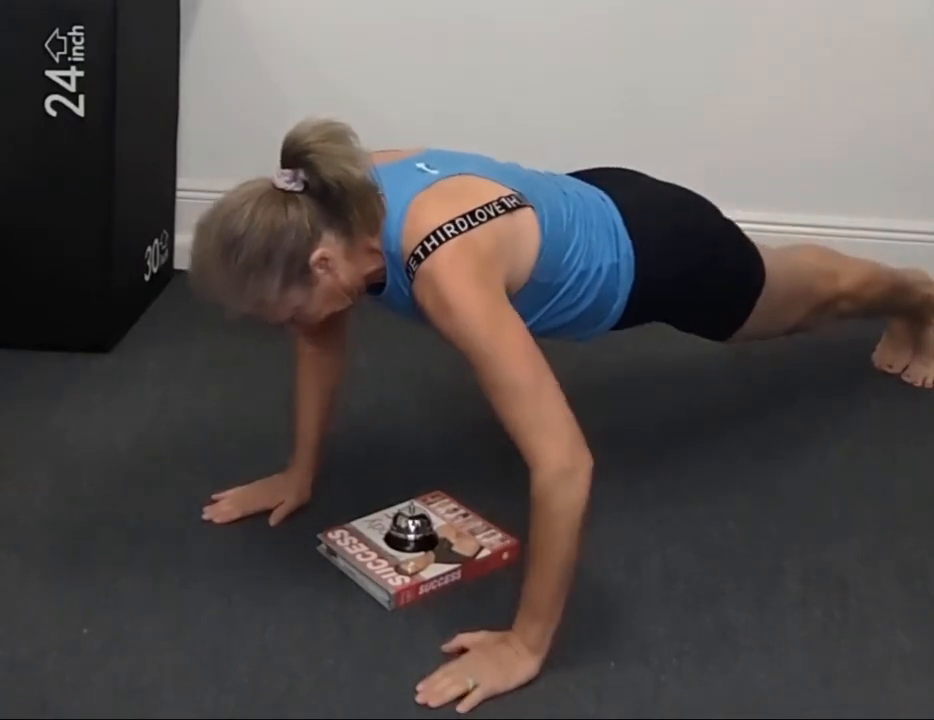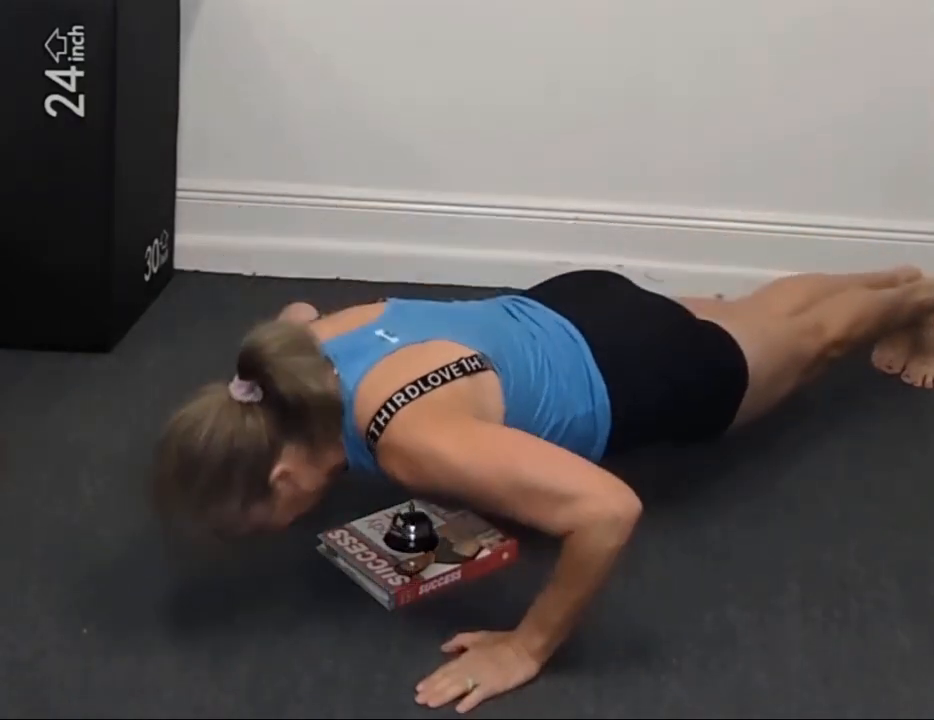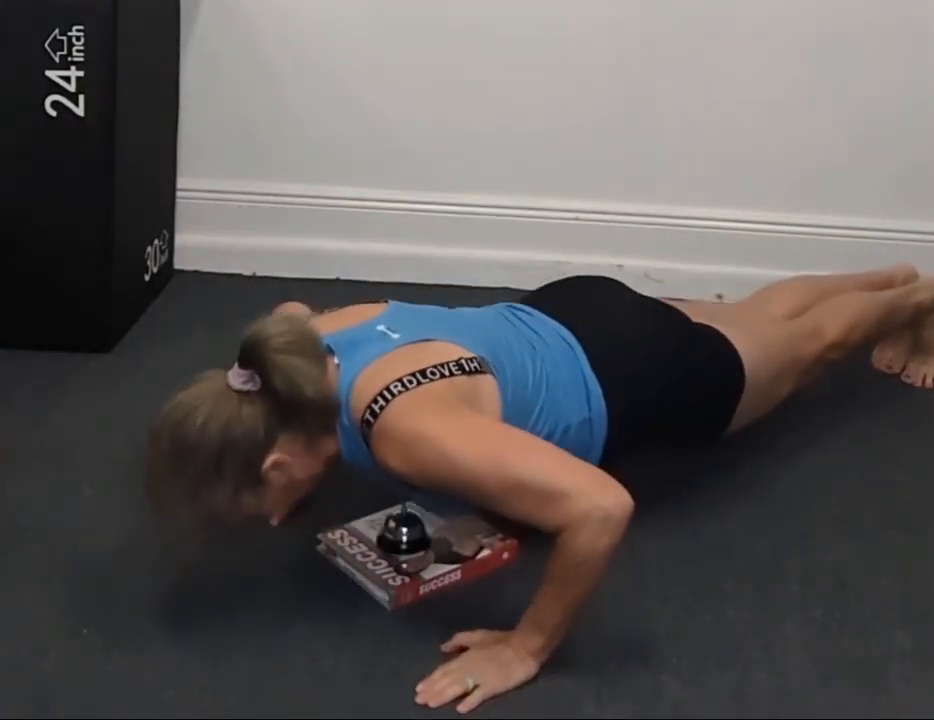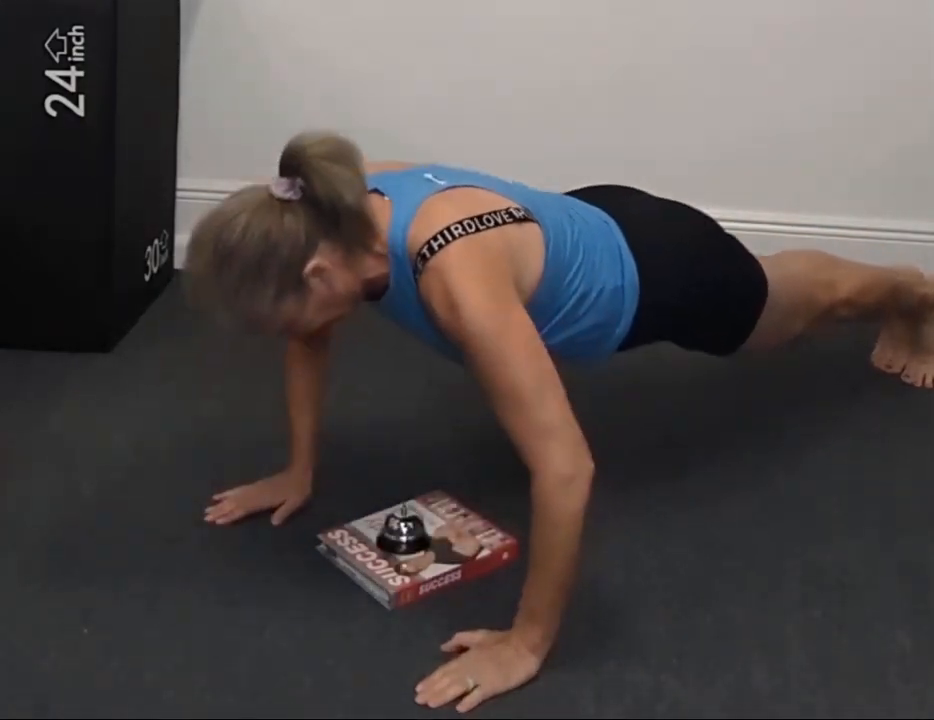
dt=0.5s
person 1, frame 1
left shoulder: (445, 273)
right shoulder: (337, 203)
left elbow: (564, 464)
right elbow: (325, 331)
left wrist: (527, 644)
right wrist: (301, 471)
left hip: (658, 254)
right hip: (592, 213)
left knee: (821, 293)
right knee: (797, 290)
person 1, frame 2
left shoulder: (408, 439)
right shoulder: (298, 363)
left elbow: (611, 509)
left wrist: (525, 648)
right wrist: (296, 495)
left hip: (634, 375)
right hip: (561, 318)
left knee: (813, 336)
right knee: (756, 313)
person 1, frame 3
left shoulder: (407, 429)
right shoulder: (301, 357)
left elbow: (604, 507)
left wrist: (525, 648)
right wrist: (295, 488)
left hip: (630, 384)
right hip: (562, 322)
left knee: (808, 341)
right knee: (759, 314)
person 1, frame 4
left shoulder: (455, 279)
right shoulder: (340, 212)
left elbow: (566, 469)
right elbow: (309, 336)
left wrist: (528, 642)
right wrist: (299, 470)
left hip: (660, 274)
right hip: (593, 231)
left knee: (818, 298)
right knee: (788, 280)
